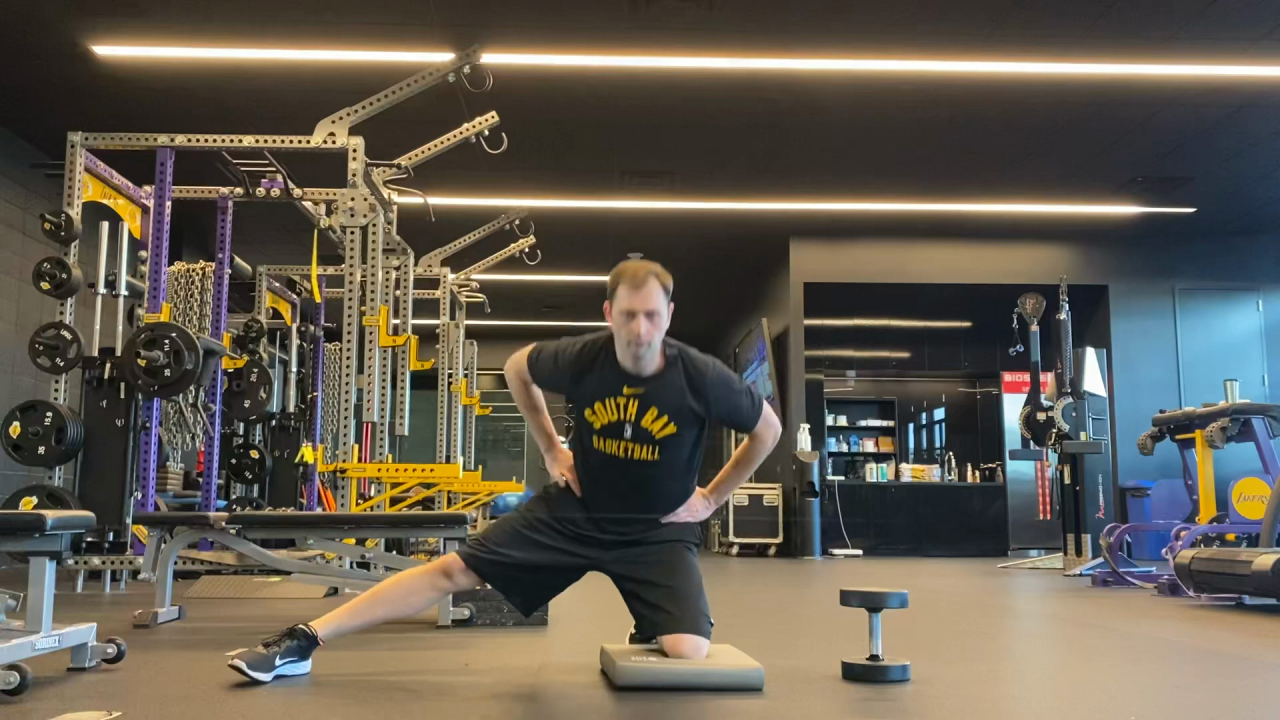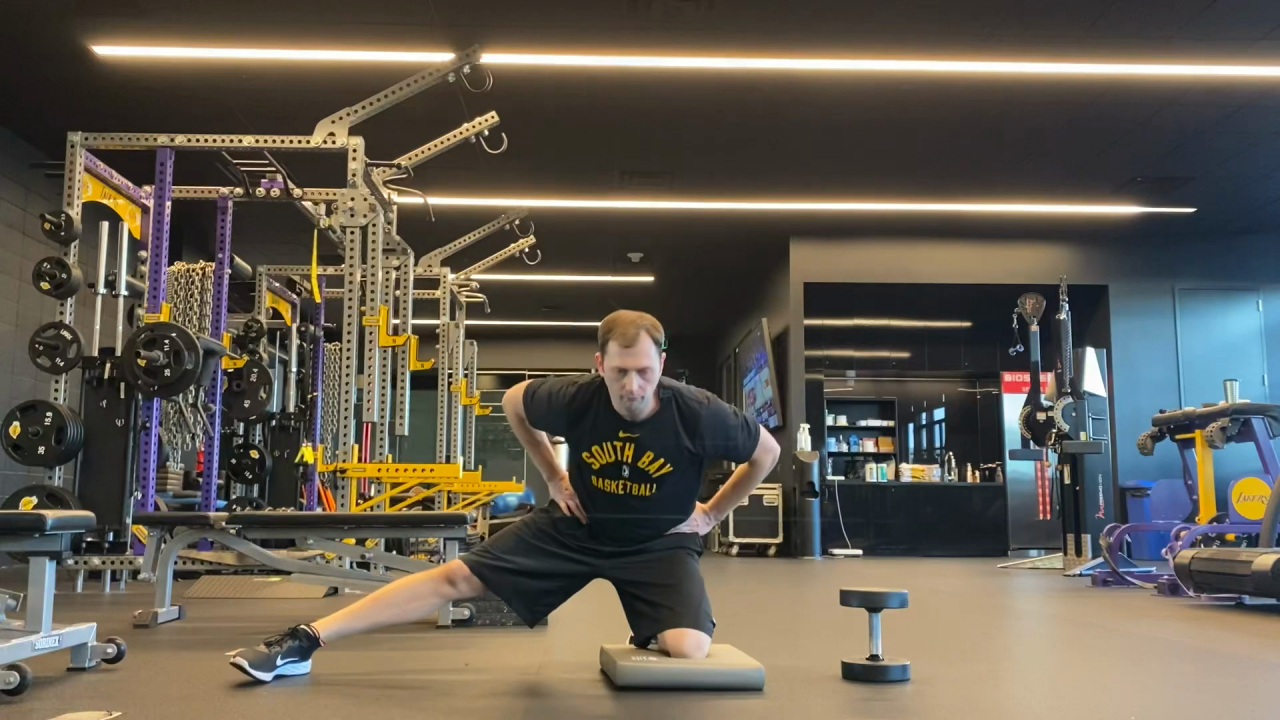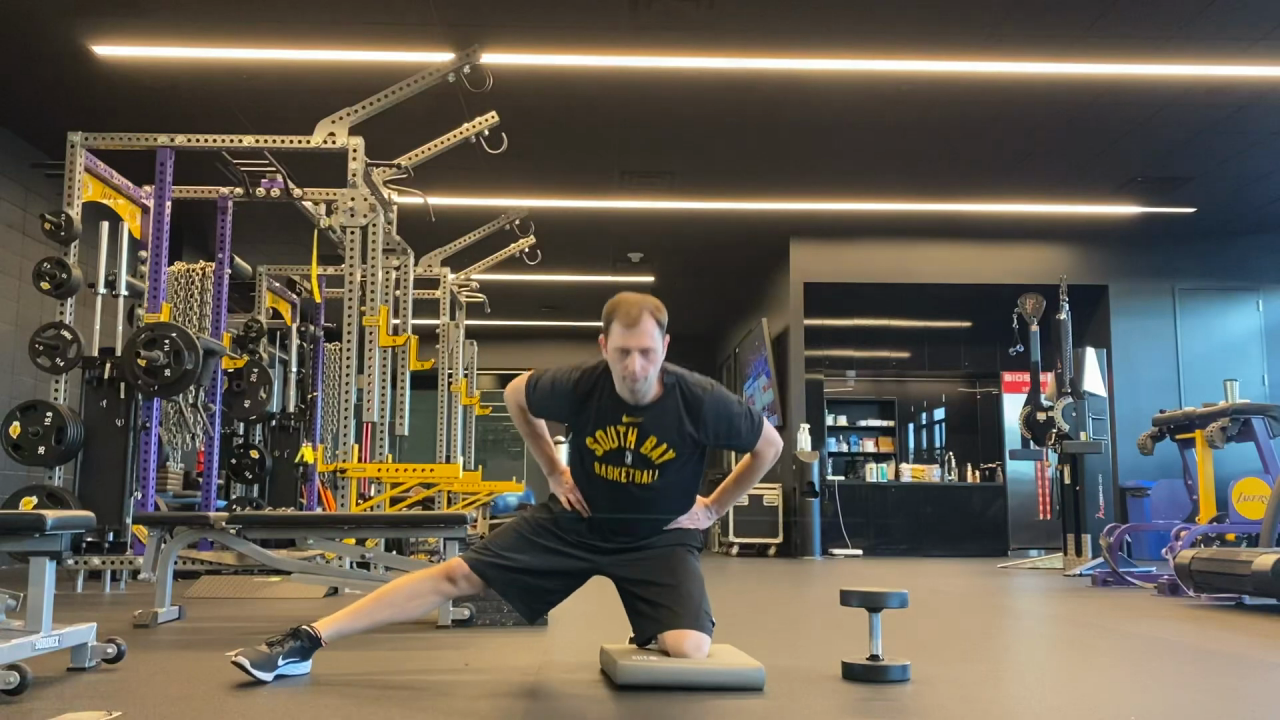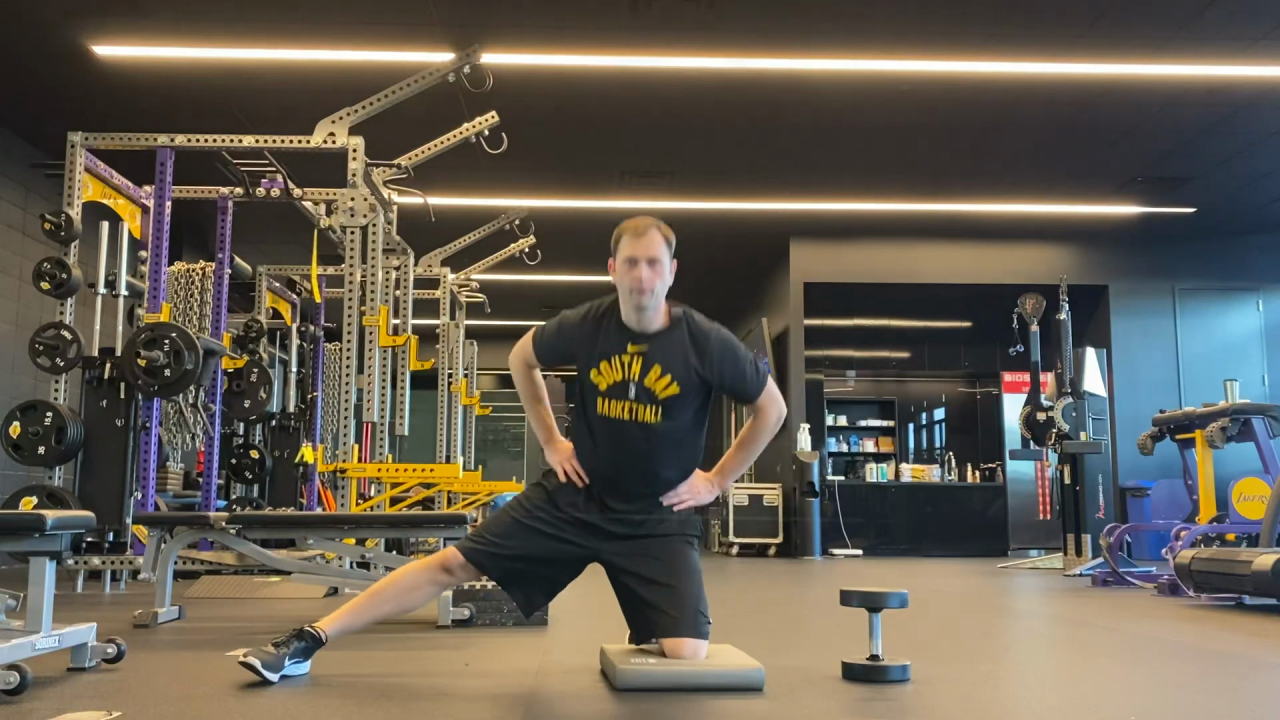
dt=0.2s
person 1, frame 1
left shoulder: (702, 378)
right shoulder: (581, 358)
left elbow: (767, 431)
right elbow: (517, 369)
left wrist: (711, 498)
right wrist: (552, 452)
left hip: (658, 531)
right hip: (576, 511)
left knee: (688, 655)
right knee: (452, 571)
left ankle: (652, 630)
right ankle: (304, 640)
person 1, frame 2
left shoulder: (697, 414)
right shoulder: (572, 400)
left elbow: (767, 453)
right elbow: (514, 402)
left wrist: (711, 513)
right wrist: (554, 478)
left hip: (661, 541)
right hip: (577, 526)
left knee: (688, 652)
right knee: (453, 578)
left ankle: (651, 633)
right ankle: (304, 640)
person 1, frame 3
left shoulder: (700, 401)
right shoulder: (576, 387)
left elbow: (769, 446)
right elbow: (515, 395)
left wrist: (712, 508)
right wrist: (555, 473)
left hip: (661, 537)
right hip: (577, 522)
left knee: (689, 652)
right knee: (453, 576)
left ankle: (653, 631)
right ankle: (304, 641)
person 1, frame 4
left shoulder: (706, 343)
right shoulder: (583, 326)
left elbow: (771, 408)
right elbow: (521, 359)
left wrist: (716, 481)
right wrist: (551, 442)
left hip: (658, 518)
right hip: (574, 497)
left knee: (687, 653)
right knee: (452, 564)
left ankle: (650, 630)
right ankle: (308, 640)
